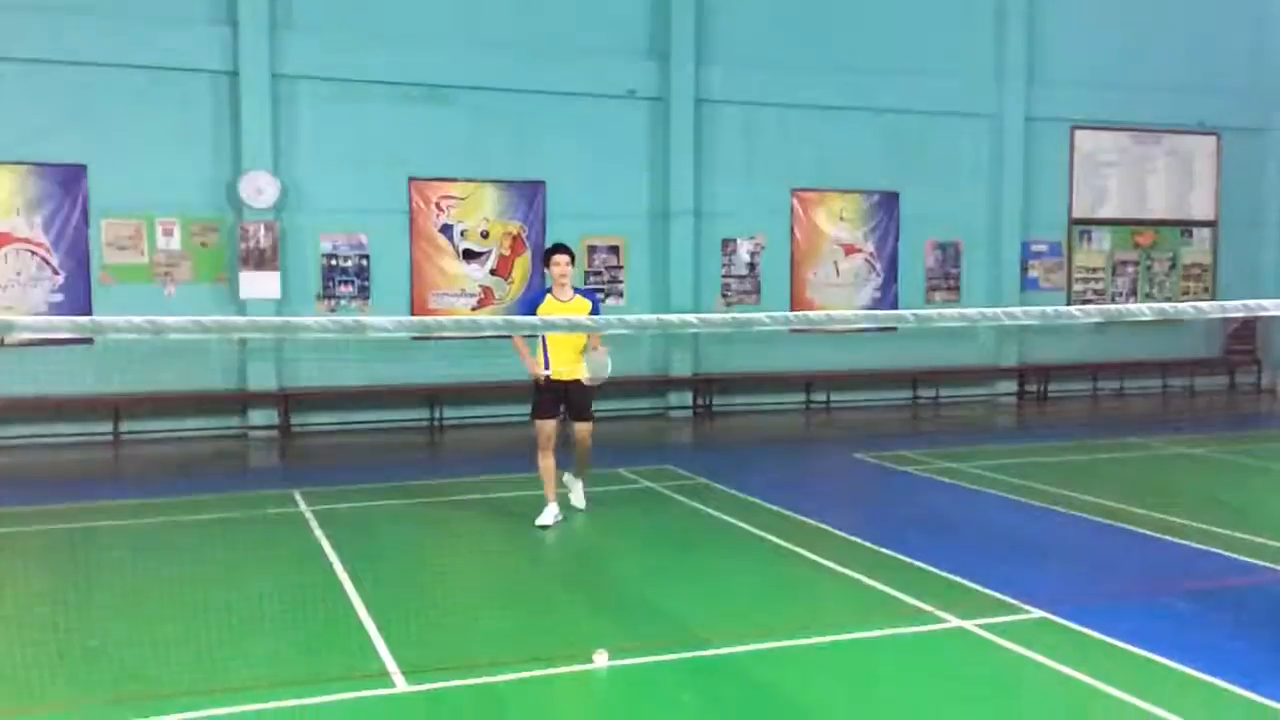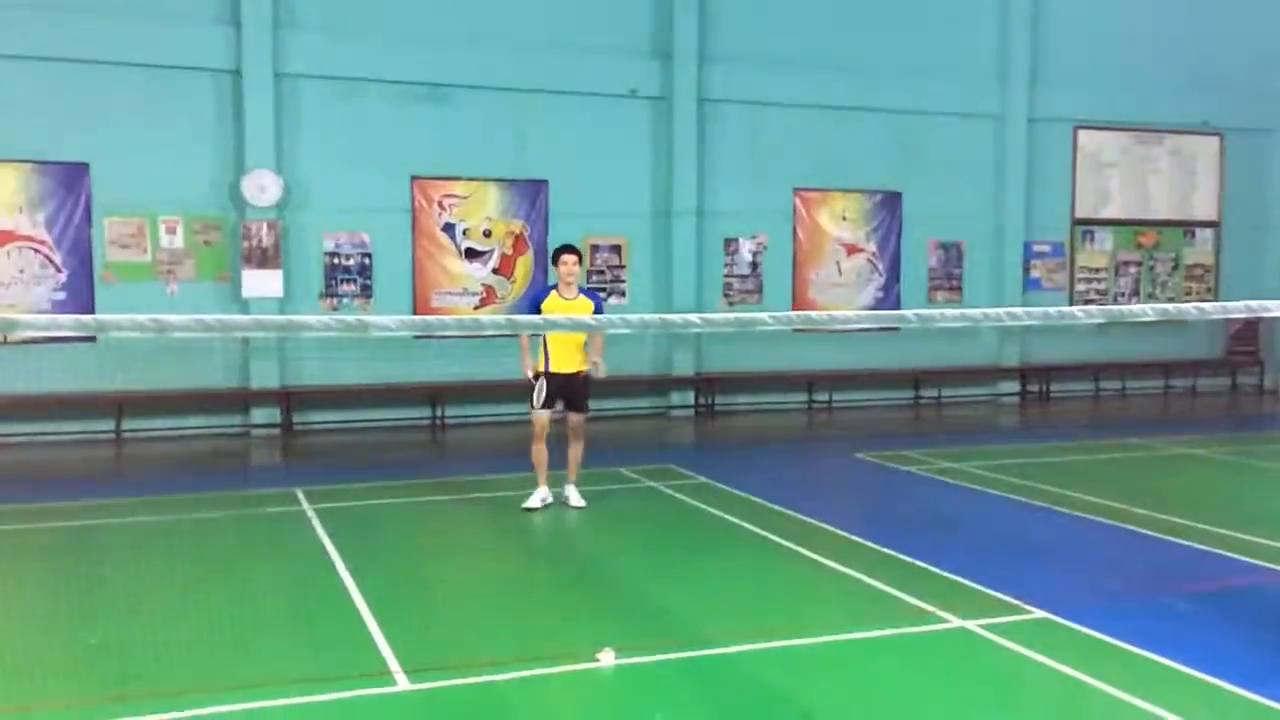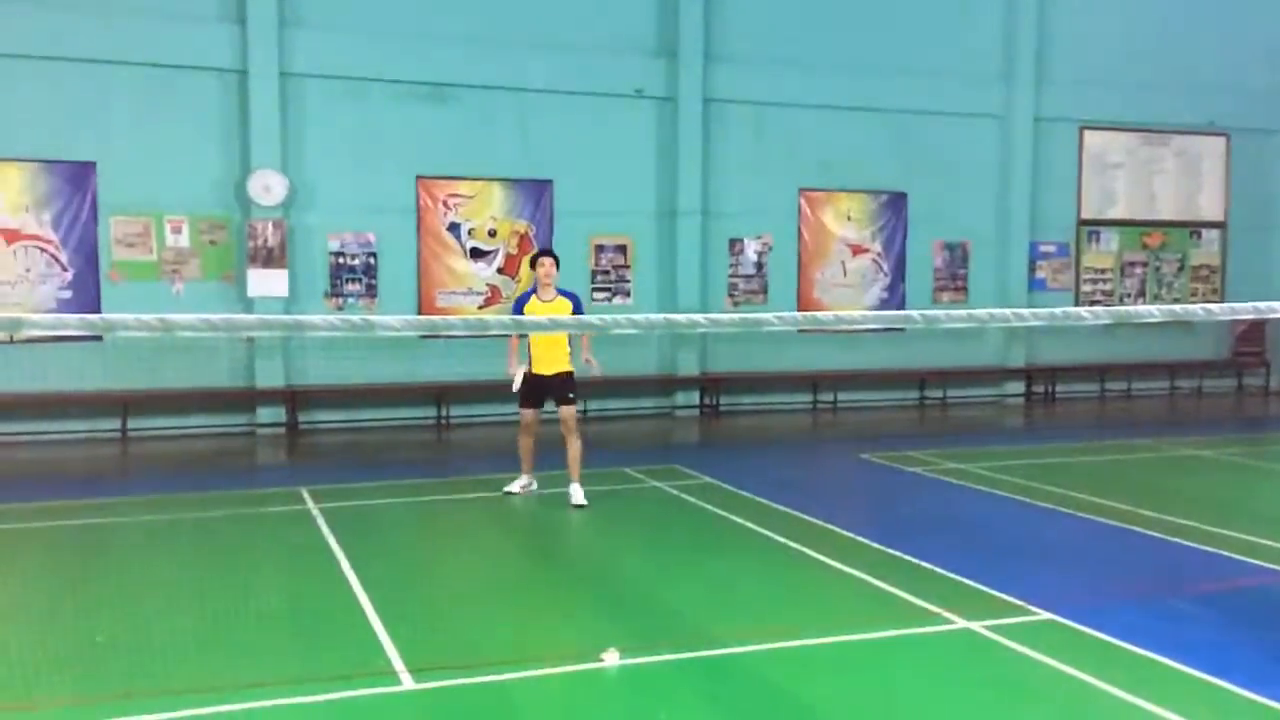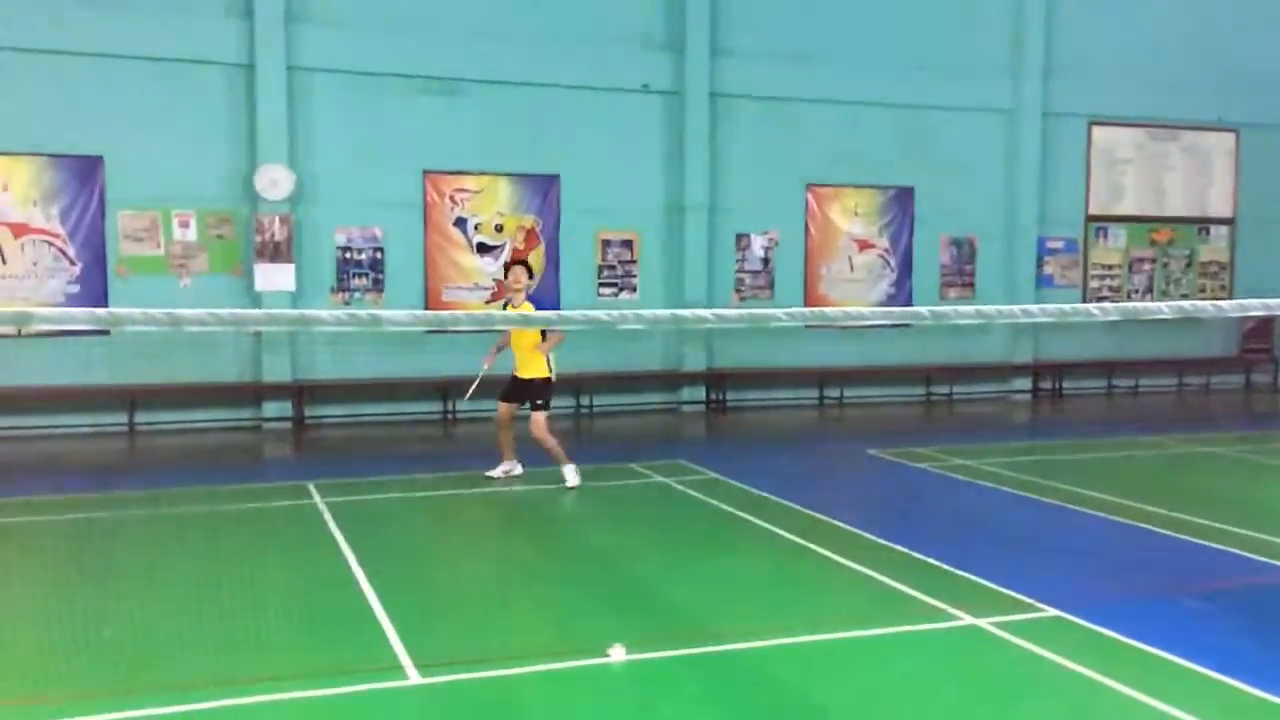
dt=0.4s
person 1, frame 1
left shoulder: (589, 301)
right shoulder: (537, 302)
left elbow: (594, 335)
right elbow: (518, 334)
left wrist: (596, 346)
right wrist: (530, 360)
left hip: (579, 379)
right hip: (548, 380)
left knee: (583, 442)
right knee: (546, 442)
left ankle: (575, 478)
right ankle: (552, 505)
person 1, frame 2
left shoulder: (592, 300)
right shoulder: (541, 297)
left elbow: (596, 334)
left wrist: (596, 356)
right wrist: (526, 358)
left hip: (578, 373)
right hip: (547, 373)
left knee: (576, 431)
right knee: (539, 431)
left ankle: (571, 488)
right ankle: (542, 490)
person 1, frame 3
left shoulder: (571, 300)
right shoulder: (523, 301)
left elbow: (583, 330)
right elbow: (515, 333)
left wrist: (586, 352)
right wrist: (514, 359)
left hip: (562, 372)
right hip: (534, 373)
left knee: (570, 427)
right knee: (526, 426)
left ankle: (575, 487)
right ankle: (527, 478)
person 1, frame 4
left shoulder: (538, 306)
right shoulder: (506, 307)
left elbow: (558, 332)
left wrist: (547, 344)
right wrist: (495, 351)
left hip: (541, 377)
right hip: (520, 376)
left knee: (539, 431)
right knee: (502, 419)
left ankle: (569, 467)
right ankle: (509, 463)
